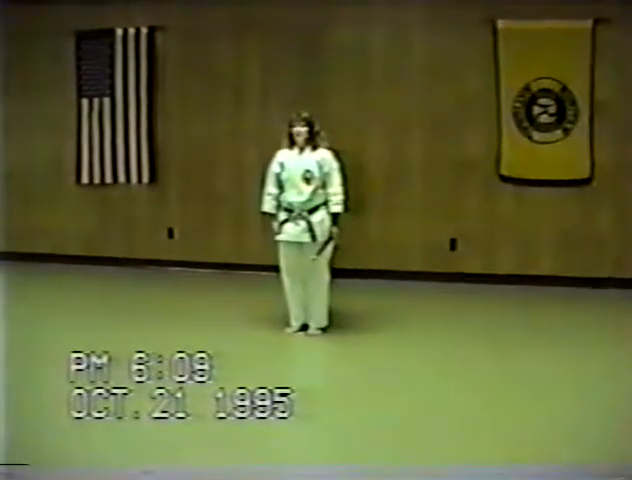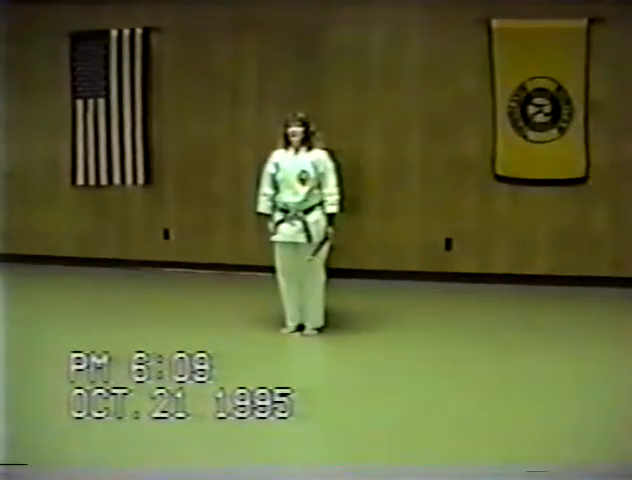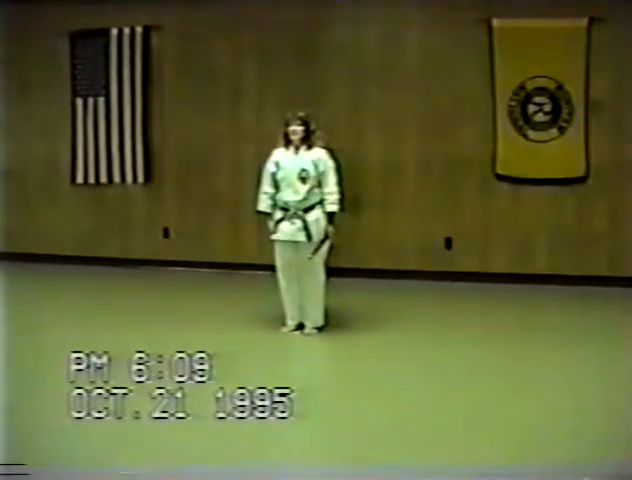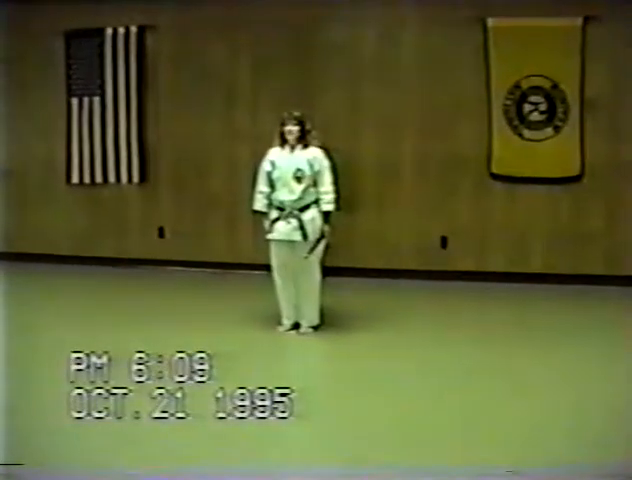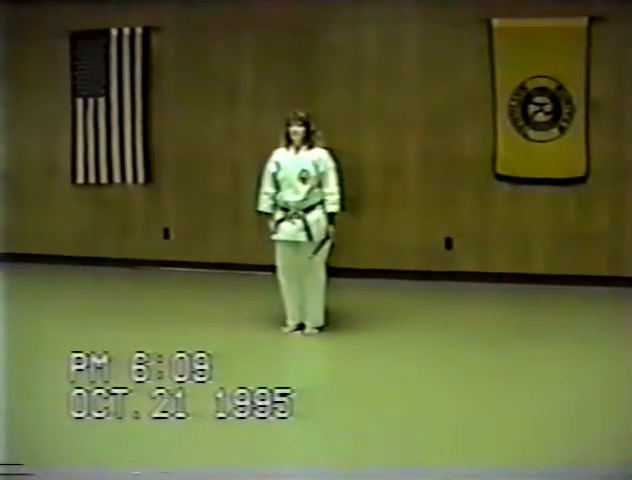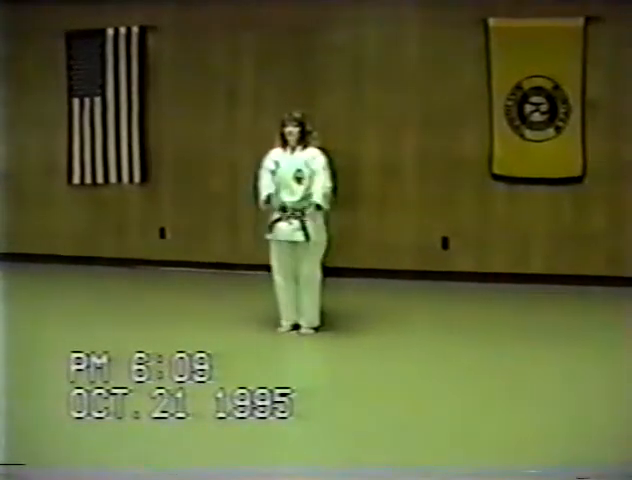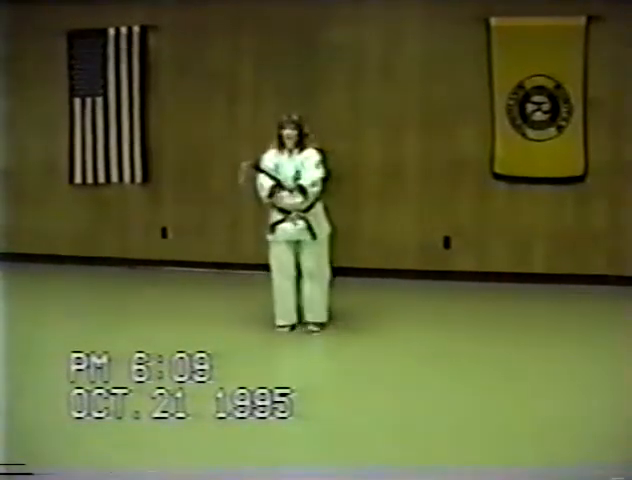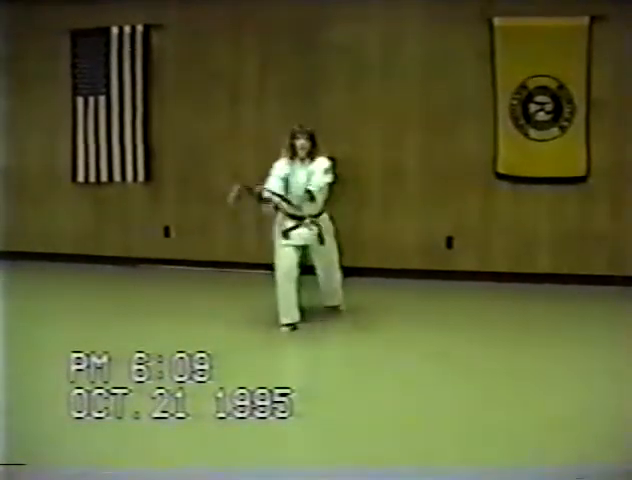
dt=0.3s
person 1, frame 1
left shoulder: (324, 156)
right shoulder: (281, 157)
left elbow: (335, 191)
right elbow: (272, 189)
left wrist: (334, 221)
right wrist: (274, 218)
left hip: (316, 221)
right hip: (289, 221)
left knee: (317, 272)
right knee: (290, 271)
left ankle: (317, 321)
right ankle: (297, 320)
person 1, frame 2
left shoulder: (319, 157)
right shoulder: (276, 157)
left elbow: (330, 191)
right elbow: (267, 190)
left wrist: (330, 222)
right wrist: (269, 218)
left hip: (312, 221)
right hip: (284, 221)
left knee: (312, 272)
right knee: (286, 272)
left ankle: (314, 321)
right ankle: (293, 320)
person 1, frame 3
left shoulder: (320, 155)
right shoulder: (277, 156)
left elbow: (330, 189)
right elbow: (267, 188)
left wrist: (330, 220)
right wrist: (269, 216)
left hip: (312, 220)
right hip: (284, 220)
left knee: (312, 271)
right knee: (286, 270)
left ankle: (313, 320)
right ankle: (293, 319)
person 1, frame 4
left shoulder: (315, 155)
right shoulder: (272, 155)
left elbow: (326, 189)
right elbow: (263, 187)
left wrist: (326, 219)
right wrist: (265, 216)
left hip: (307, 219)
right hip: (280, 219)
left knee: (307, 270)
right knee: (282, 270)
left ankle: (309, 319)
right ankle: (288, 318)
person 1, frame 5
left shoulder: (320, 156)
right shoulder: (278, 156)
left elbow: (331, 190)
right elbow: (268, 188)
left wrist: (331, 220)
right wrist: (269, 216)
left hip: (312, 220)
right hip: (285, 220)
left knee: (312, 271)
right knee: (287, 271)
left ankle: (313, 320)
right ankle: (294, 319)
person 1, frame 6
left shoulder: (314, 155)
right shoulder: (273, 156)
left elbow: (322, 185)
right elbow: (265, 182)
left wrist: (314, 207)
right wrist: (268, 200)
left hip: (308, 220)
right hip: (281, 220)
left knee: (308, 272)
right knee: (282, 272)
left ankle: (309, 321)
right ankle: (288, 319)
person 1, frame 7
left shoulder: (311, 155)
right shoulder: (270, 157)
left elbow: (312, 180)
right elbow: (264, 182)
left wrist: (296, 188)
right wrist: (272, 189)
left hip: (310, 218)
right hip: (281, 220)
left knee: (315, 270)
right knee: (282, 270)
left ankle: (316, 317)
right ankle: (286, 319)
person 1, frame 8
left shoulder: (323, 164)
right shoulder: (282, 165)
left elbow: (318, 186)
right elbow: (272, 188)
left wrist: (304, 198)
right wrist: (269, 197)
left hip: (317, 223)
right hip: (288, 224)
left knee: (328, 266)
right knee: (286, 270)
left ankle: (333, 301)
right ankle: (288, 318)
